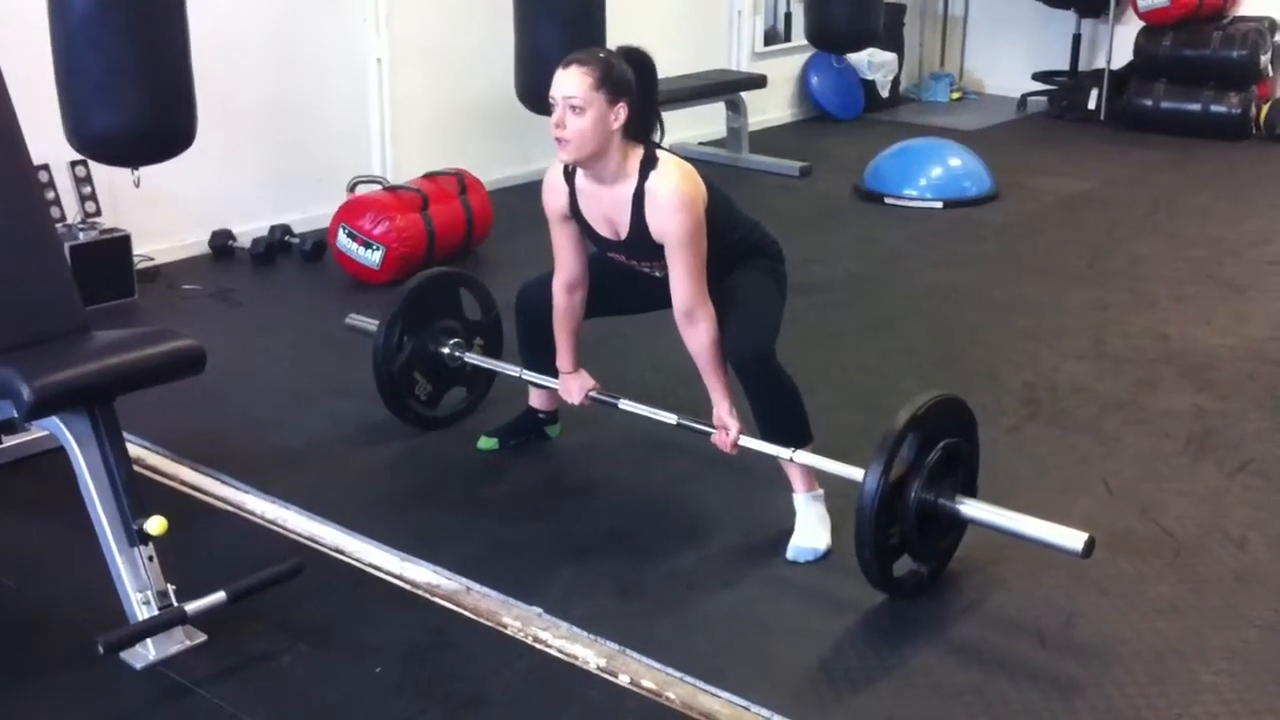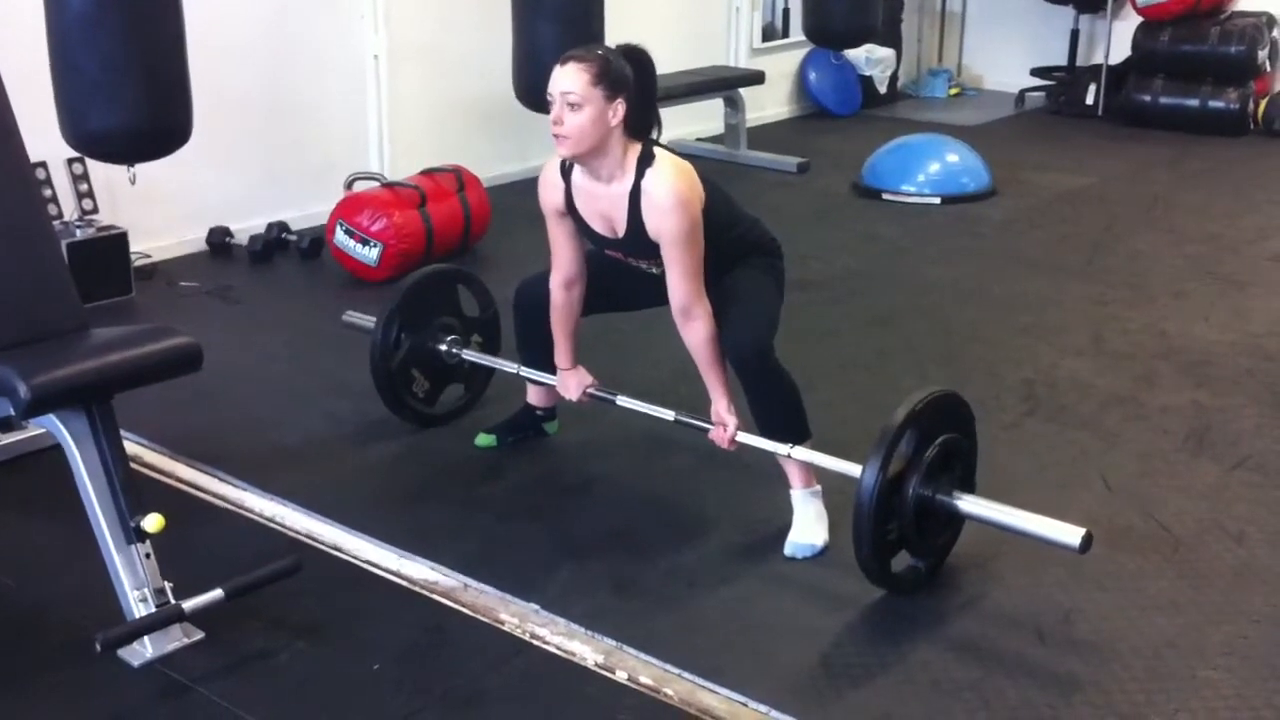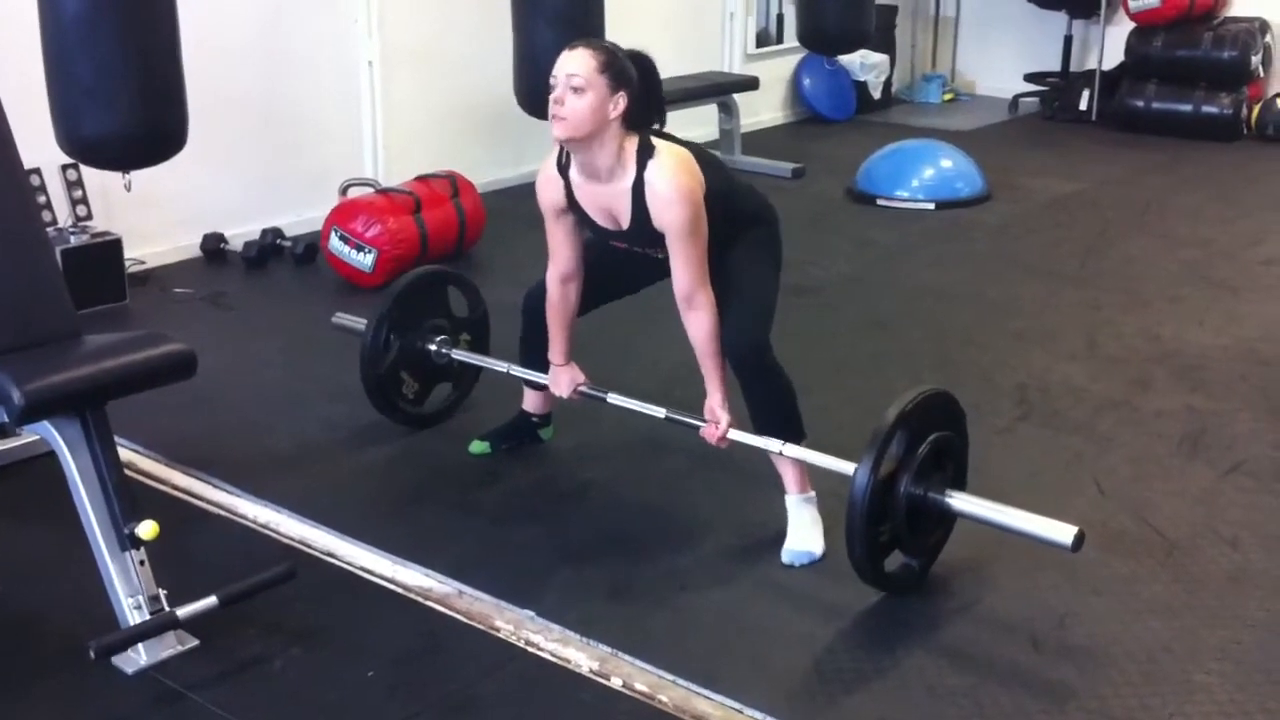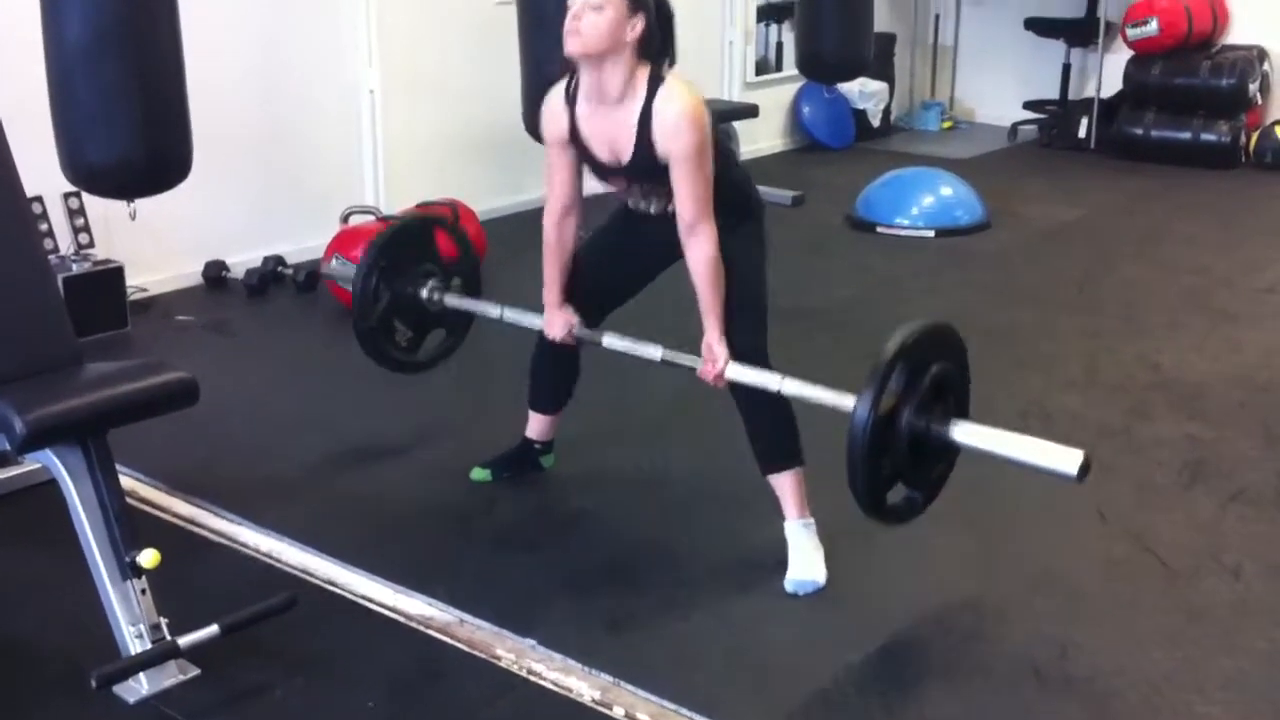
dt=0.4s
person 1, frame 1
left shoulder: (668, 189)
right shoulder: (560, 182)
left elbow: (692, 311)
right elbow: (569, 283)
left wrist: (721, 405)
right wrist: (567, 368)
left hip: (740, 268)
right hip: (647, 268)
left knee: (749, 351)
right knee: (534, 299)
left ankle: (809, 496)
right ankle: (540, 415)
person 1, frame 2
left shoulder: (665, 188)
right shoulder: (557, 179)
left elbow: (689, 308)
right elbow: (567, 280)
left wrist: (720, 401)
right wrist: (566, 365)
left hip: (739, 266)
right hip: (644, 266)
left knee: (747, 349)
right knee: (532, 297)
left ankle: (806, 492)
right ankle: (538, 412)
person 1, frame 3
left shoulder: (666, 177)
right shoulder: (555, 175)
left elbow: (693, 298)
right elbow: (564, 276)
left wrist: (715, 395)
right wrist: (559, 360)
left hip: (740, 235)
right hip: (639, 243)
left knee: (745, 346)
right knee: (540, 304)
left ankle: (801, 499)
right ankle: (533, 419)
person 1, frame 4
left shoulder: (673, 107)
right shoulder: (562, 103)
left elbow: (697, 229)
right elbow: (560, 214)
left wrist: (713, 334)
right wrist: (554, 301)
left hip: (726, 222)
right hip: (640, 219)
left knee: (743, 361)
right knee: (557, 324)
left ankle: (801, 528)
right ankle: (535, 446)
